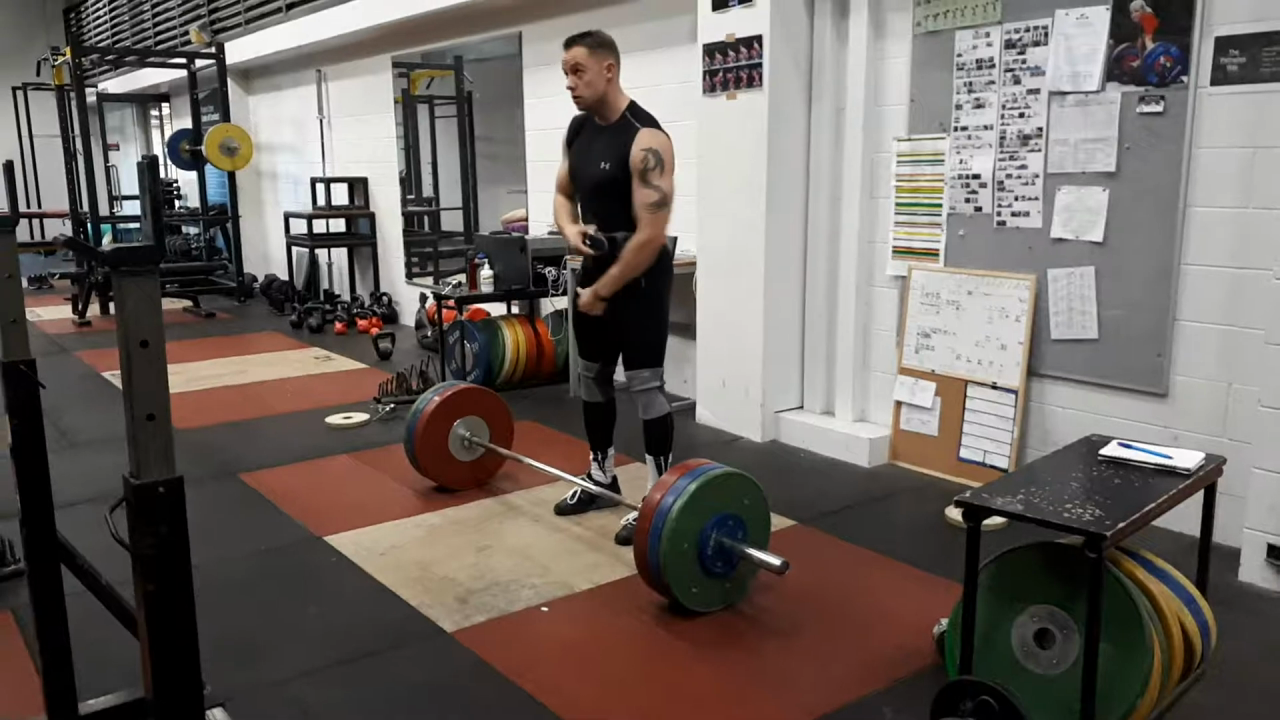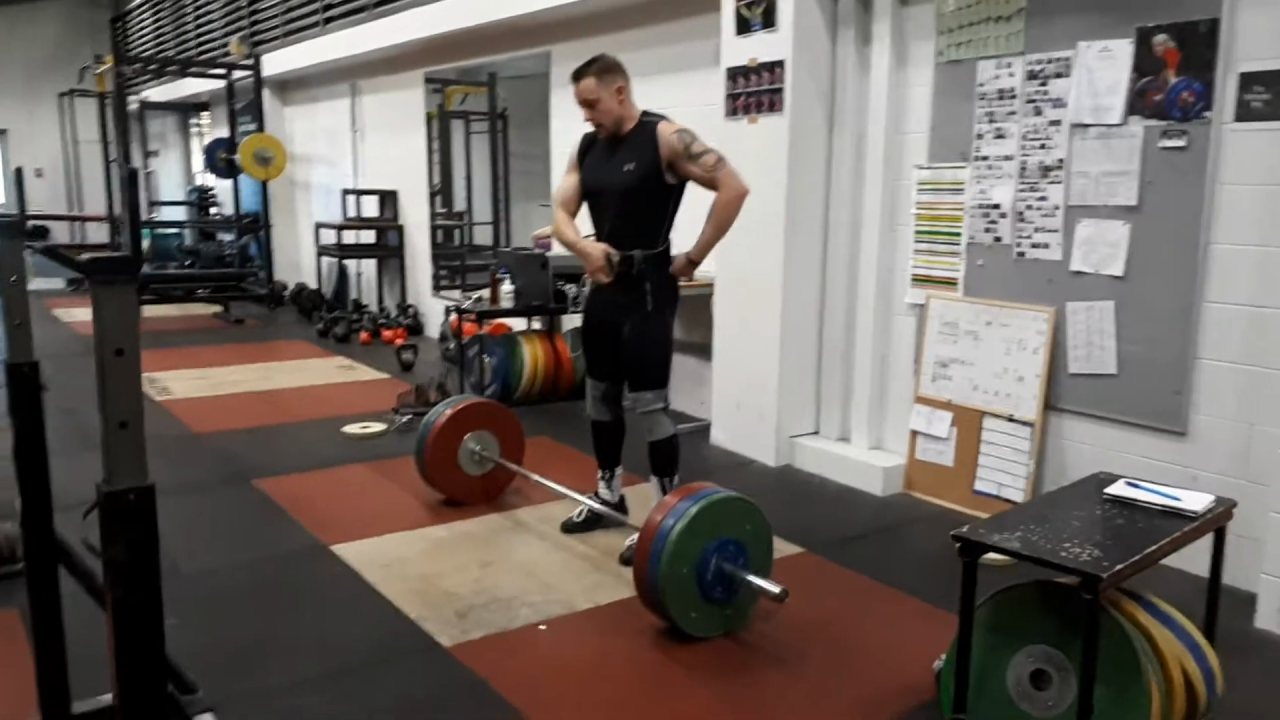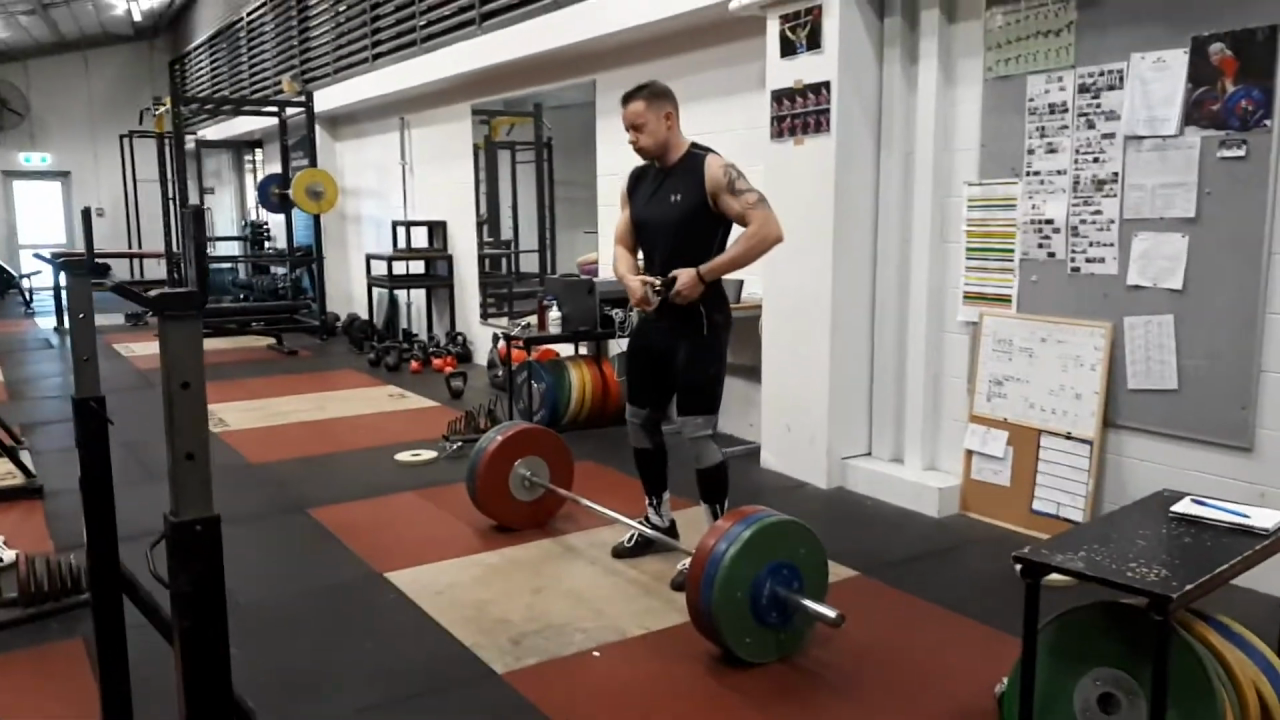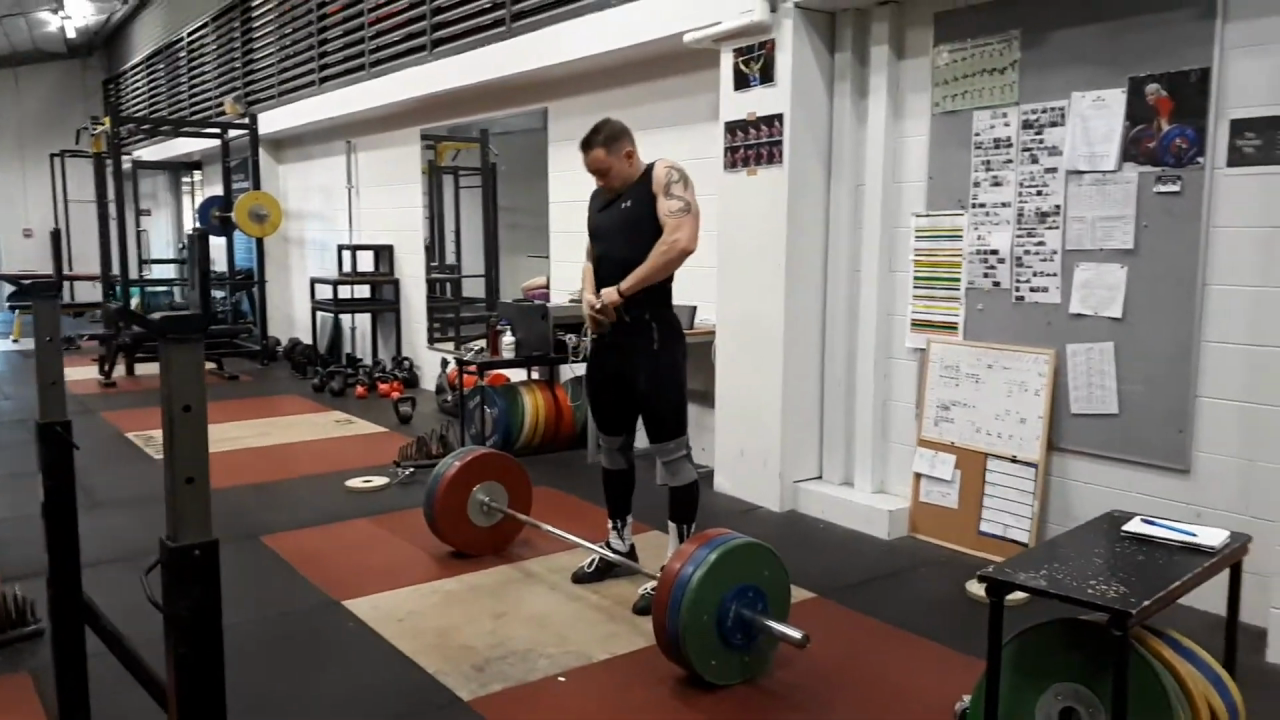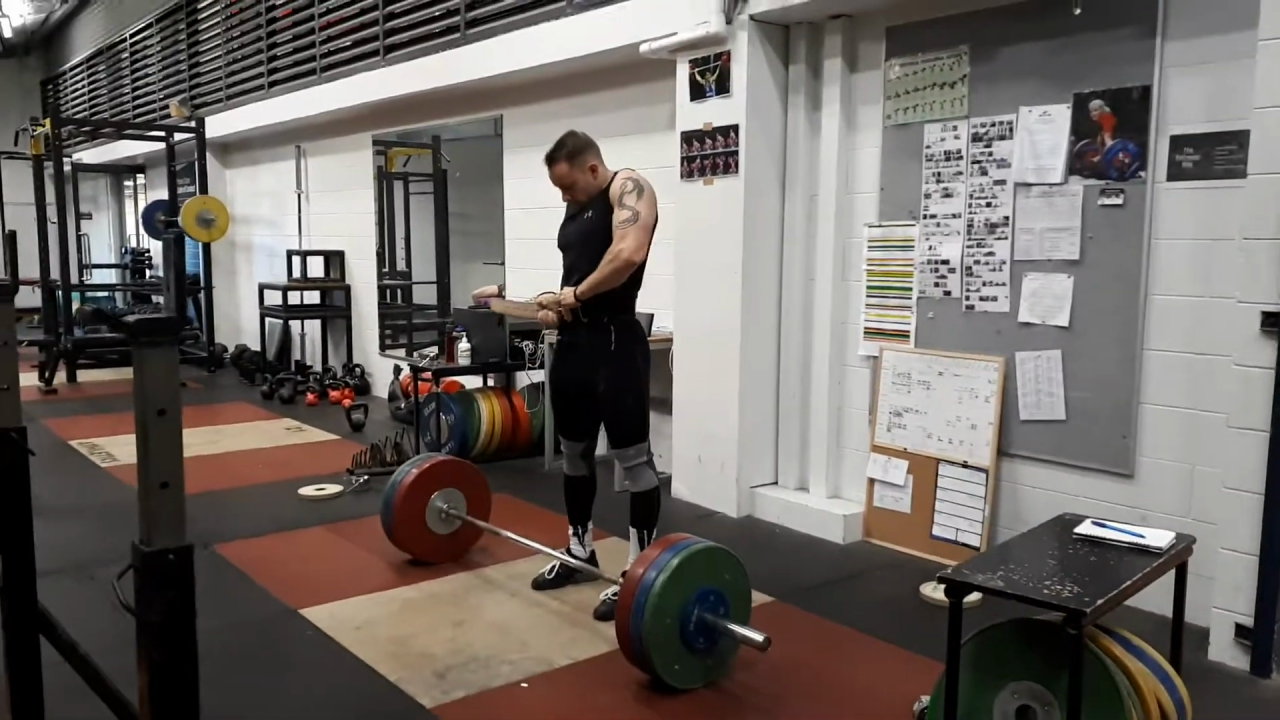
dt=1s
person 1, frame 1
left shoulder: (646, 139)
right shoulder: (579, 128)
left elbow: (650, 236)
right elbow: (564, 191)
left wrist: (602, 293)
right wrist: (568, 227)
left hip: (639, 275)
right hip: (596, 269)
left knee: (644, 383)
right knee: (592, 376)
right ankle: (602, 476)
person 1, frame 2
left shoulder: (666, 137)
right shoulder: (587, 147)
left elbow: (733, 188)
right elbow: (561, 212)
left wrist: (693, 257)
right wrist: (585, 246)
left hip: (647, 288)
right hip: (604, 287)
left knee: (648, 404)
right knee: (600, 395)
right ankle: (609, 495)
person 1, frame 3
left shoulder: (711, 170)
right shoulder: (636, 181)
left elbow: (768, 229)
right elbow: (623, 246)
left wrist: (703, 273)
right wrist: (630, 280)
left hip: (700, 319)
right hip: (654, 318)
left knee: (696, 431)
right knee: (639, 420)
right ankle: (658, 521)
person 1, frame 4
left shoulder: (665, 178)
right shoulder: (599, 199)
left elbow: (681, 241)
left wrist: (622, 292)
right wrist: (590, 297)
left hip: (652, 335)
right hip: (607, 338)
left knee: (670, 451)
right knee: (612, 446)
right ankle: (619, 545)
person 1, frame 5
left shoulder: (627, 187)
right shoulder: (576, 208)
left elbow: (629, 252)
left wrist: (576, 296)
right wrist: (554, 304)
left hip: (615, 340)
right hip: (571, 342)
left knee: (631, 456)
right knee: (574, 452)
right ankle: (580, 552)
